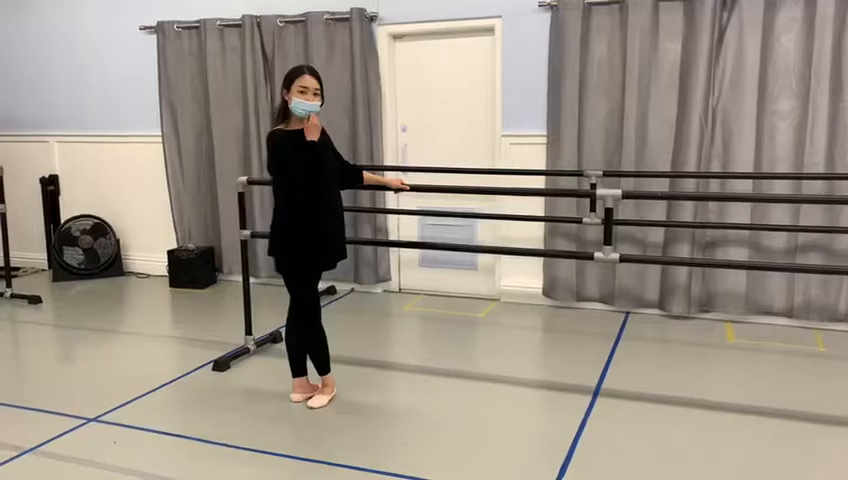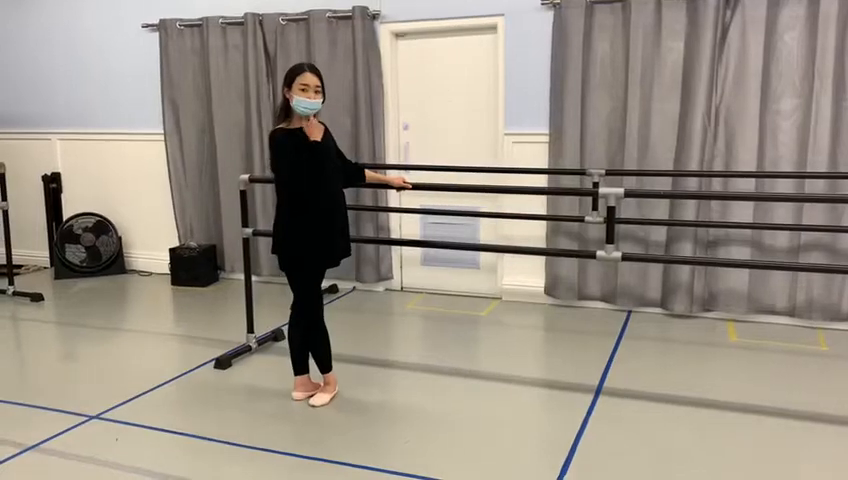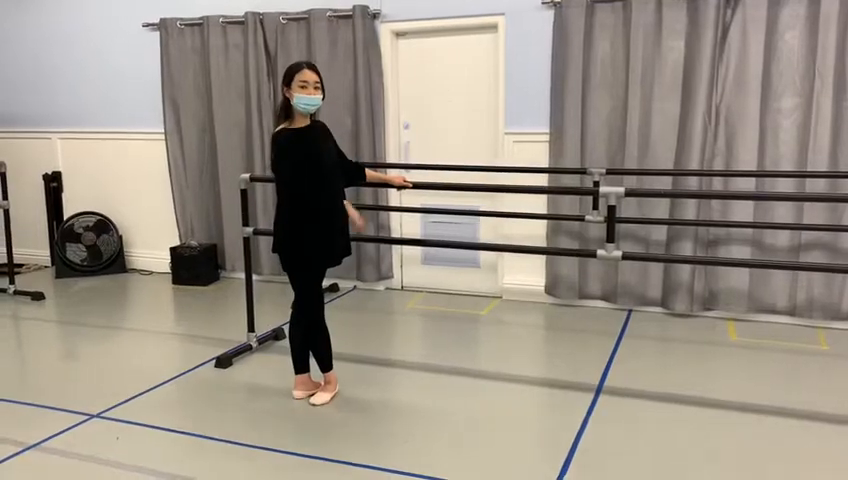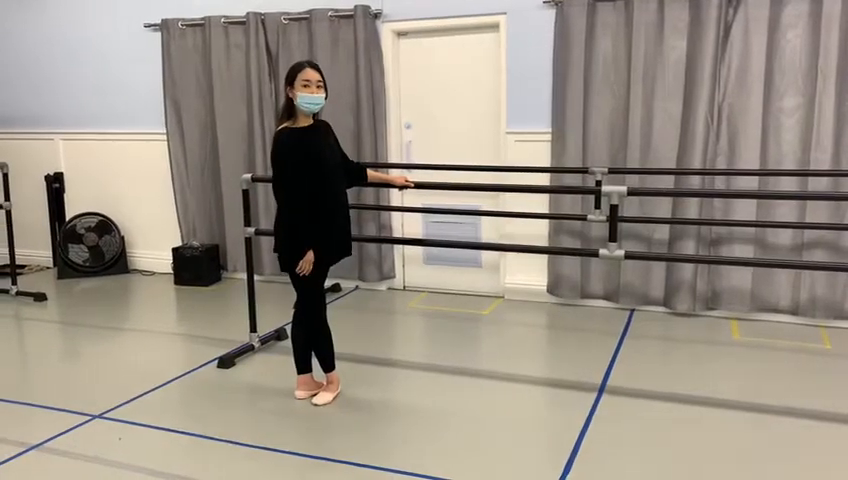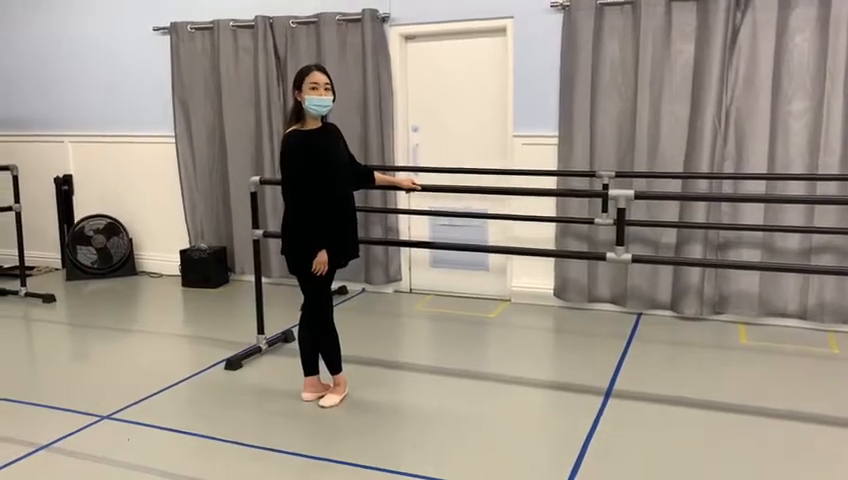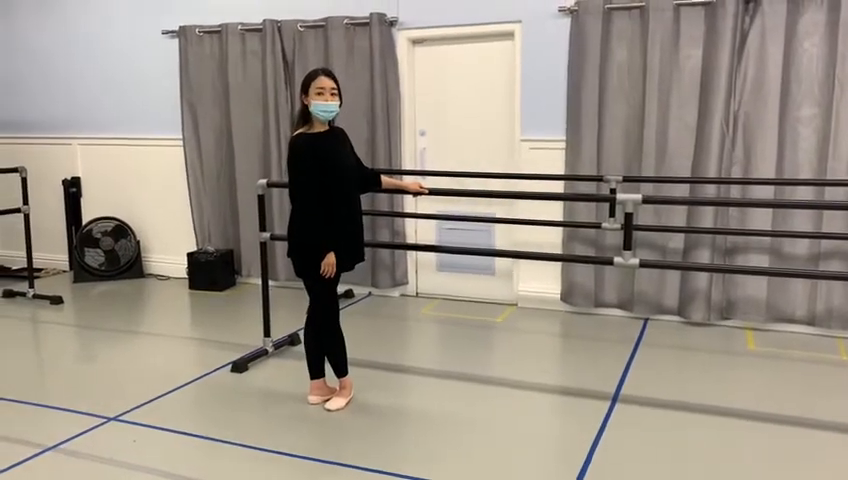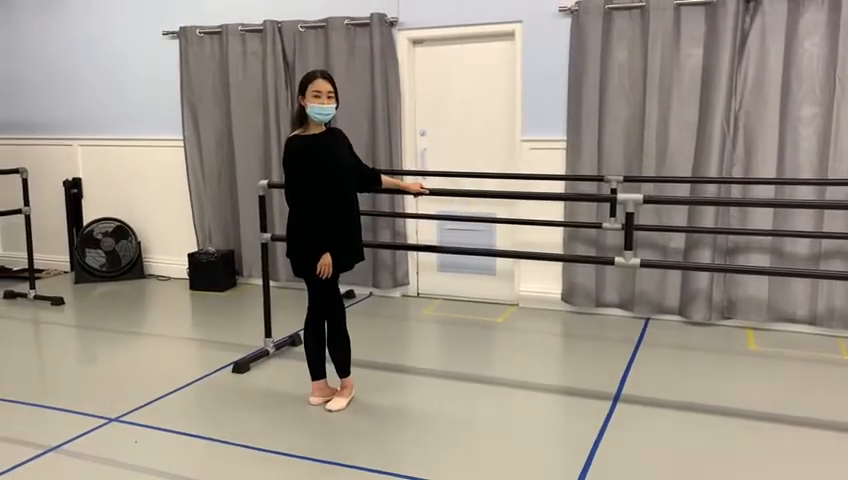
dt=0.4s
person 1, frame 1
left shoulder: (317, 133)
right shoulder: (279, 139)
left elbow: (344, 172)
right elbow: (303, 185)
left wrist: (385, 181)
right wrist: (311, 141)
left hip: (316, 232)
right hip: (294, 237)
left knee: (301, 307)
right knee: (307, 308)
left ankle: (301, 383)
right ankle: (326, 380)
person 1, frame 2
left shoulder: (319, 130)
right shoulder: (281, 138)
left elbow: (346, 170)
right elbow: (306, 184)
left wrist: (387, 180)
right wrist: (315, 142)
left hip: (320, 230)
right hip: (298, 235)
left knee: (305, 304)
right knee: (309, 305)
left ankle: (302, 381)
right ankle: (328, 378)
person 1, frame 3
left shoulder: (319, 130)
right shoulder: (284, 139)
left elbow: (345, 168)
right elbow: (301, 192)
left wrist: (388, 179)
right wrist: (344, 208)
left hip: (319, 231)
right hip: (299, 235)
left knee: (305, 304)
right knee: (310, 304)
left ankle: (302, 380)
right ankle: (328, 377)
person 1, frame 4
left shoulder: (323, 129)
right shoulder: (286, 139)
left elbow: (347, 170)
right elbow: (287, 197)
left wrist: (389, 179)
right wrist: (304, 246)
left hip: (323, 233)
right hip: (300, 238)
left knee: (308, 304)
right knee: (312, 305)
left ankle: (305, 380)
right ankle: (330, 377)
person 1, frame 5
left shoulder: (331, 132)
right shoulder: (294, 141)
left elbow: (355, 173)
right elbow: (297, 199)
left wrist: (396, 182)
right wrist: (316, 246)
left hip: (330, 235)
right hip: (307, 240)
left knee: (314, 307)
right knee: (319, 307)
left ankle: (312, 382)
right ankle: (337, 379)
person 1, frame 6
left shoulder: (337, 136)
right shoulder: (301, 144)
left elbow: (361, 177)
right elbow: (305, 202)
left wrist: (403, 185)
right wrist: (325, 248)
left hip: (336, 238)
right hip: (313, 243)
left knee: (320, 309)
right knee: (326, 310)
left ankle: (317, 385)
right ankle: (343, 382)
person 1, frame 7
left shoulder: (336, 137)
right shoulder: (296, 145)
left elbow: (362, 175)
right elbow: (300, 203)
left wrist: (404, 185)
right wrist: (320, 249)
left hip: (335, 238)
right hip: (312, 244)
left knee: (319, 309)
right knee: (333, 309)
left ankle: (319, 386)
right ankle: (345, 382)
